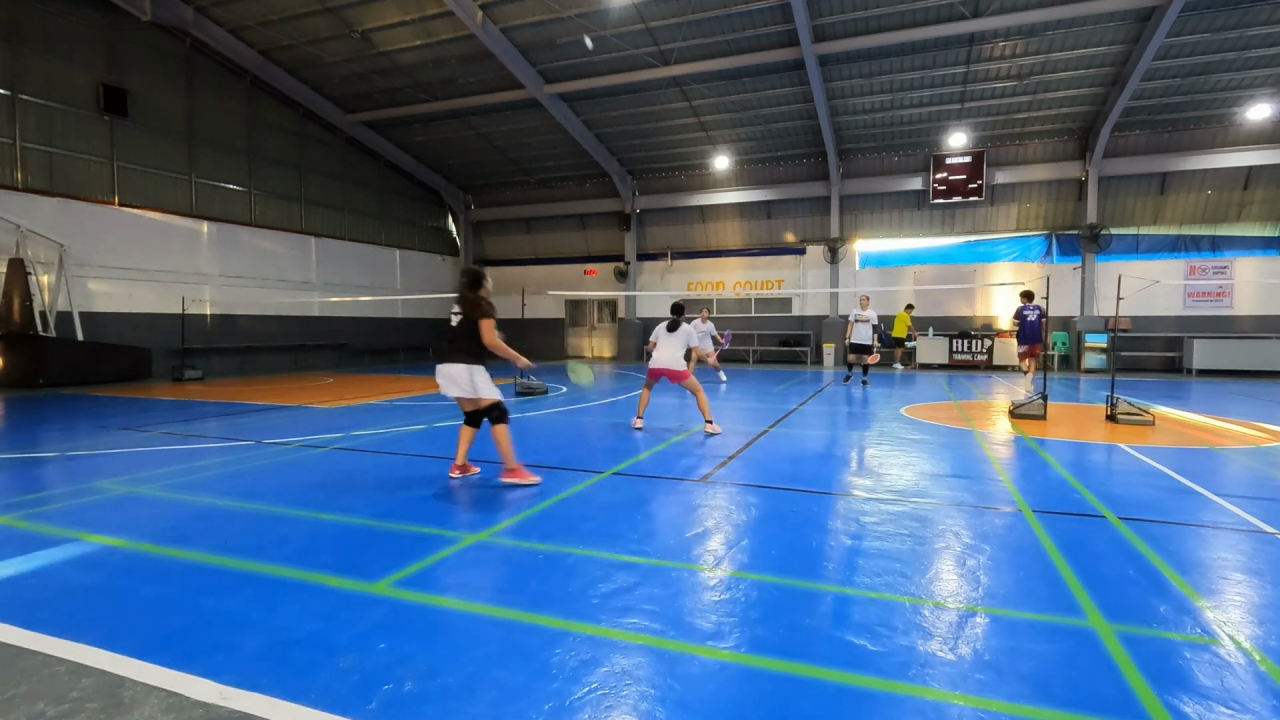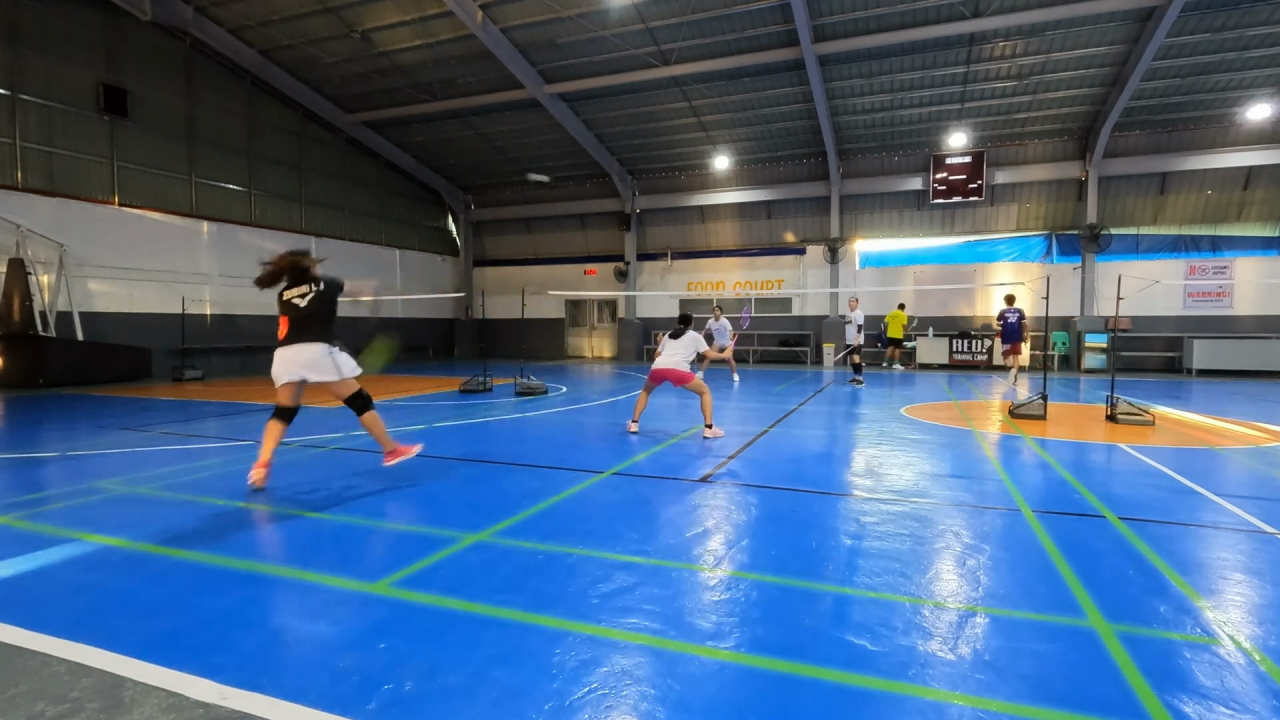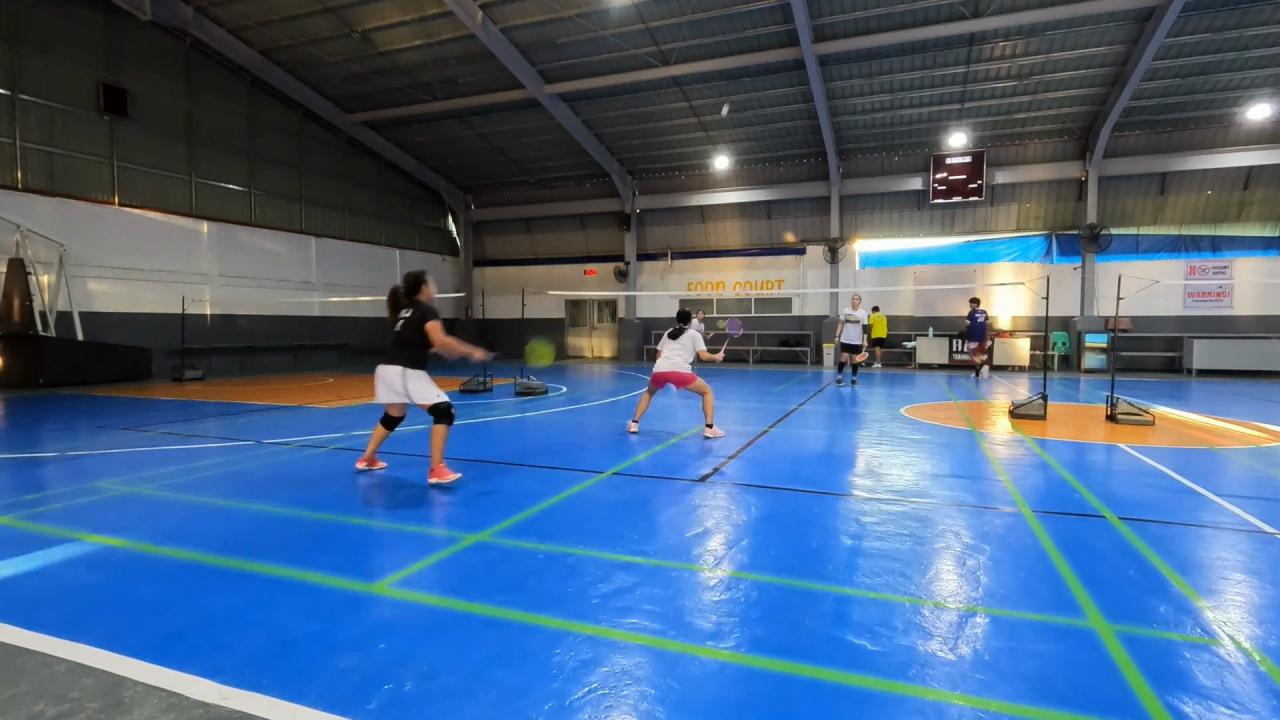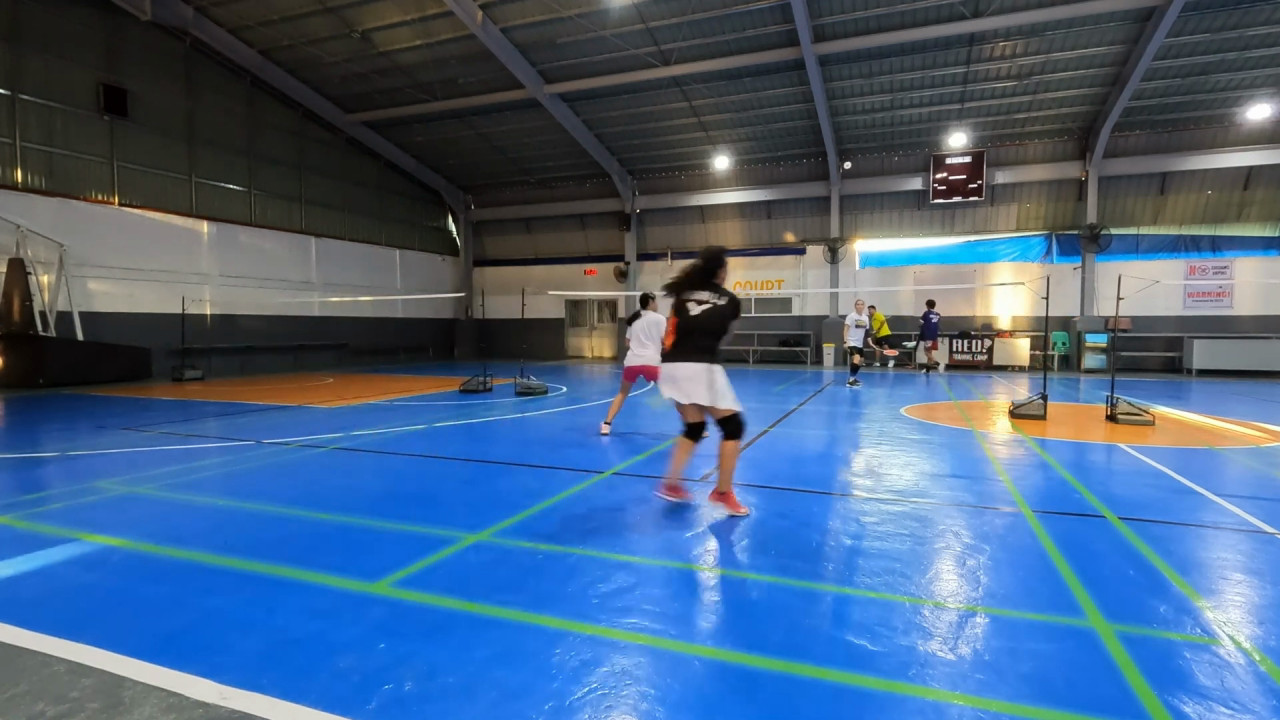
dt=1s
person 1, frame 1
left shoulder: (460, 304)
right shoulder: (483, 306)
right elbow: (490, 342)
right wrist: (517, 359)
left hip: (447, 367)
right hip: (467, 368)
left knee: (473, 416)
right knee: (498, 414)
left ankle: (460, 465)
right ankle: (512, 469)
person 1, frame 2
left shoulder: (283, 294)
right shoulder: (326, 285)
left hip: (285, 355)
right hip: (319, 353)
left knee: (284, 413)
right knee: (360, 401)
left ankle: (260, 468)
right ankle: (391, 450)
person 1, frame 3
left shoulder: (408, 310)
right shoulder: (426, 311)
right elbow: (440, 341)
left wrist: (456, 350)
right wrist: (471, 352)
left hip: (392, 373)
right hip: (406, 373)
left knee: (393, 417)
right knee: (444, 412)
left ankle: (366, 458)
right ankle: (437, 469)
person 1, frame 4
left shoulder: (682, 292)
right shoulder: (730, 301)
left elbow: (669, 329)
left hip: (673, 367)
right hip: (702, 367)
left knee: (693, 428)
right knee: (732, 427)
left ankle: (672, 483)
right ankle: (724, 493)
